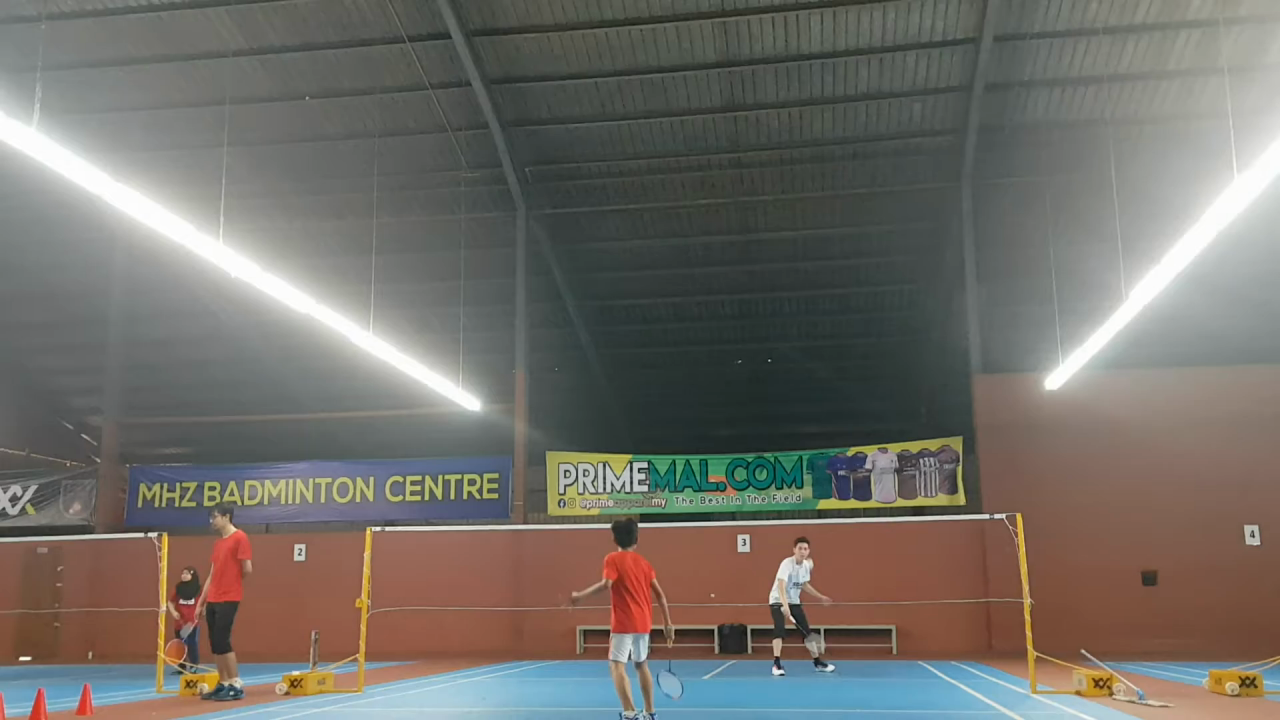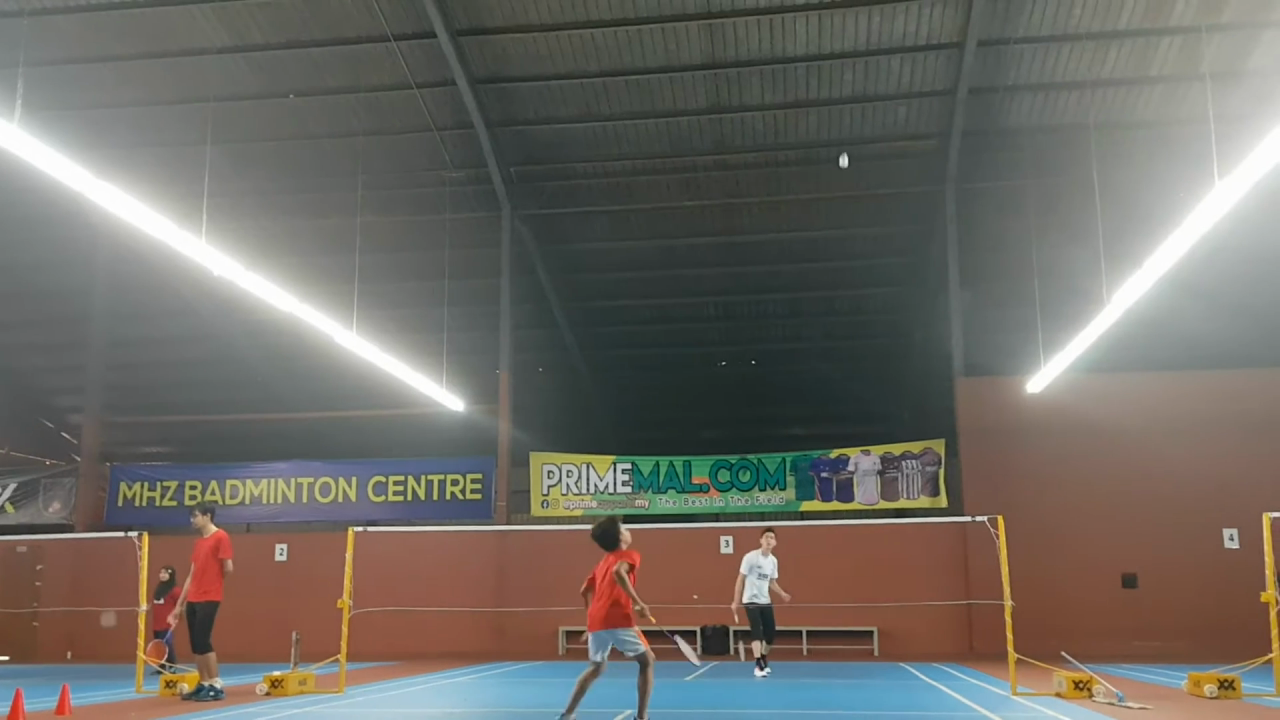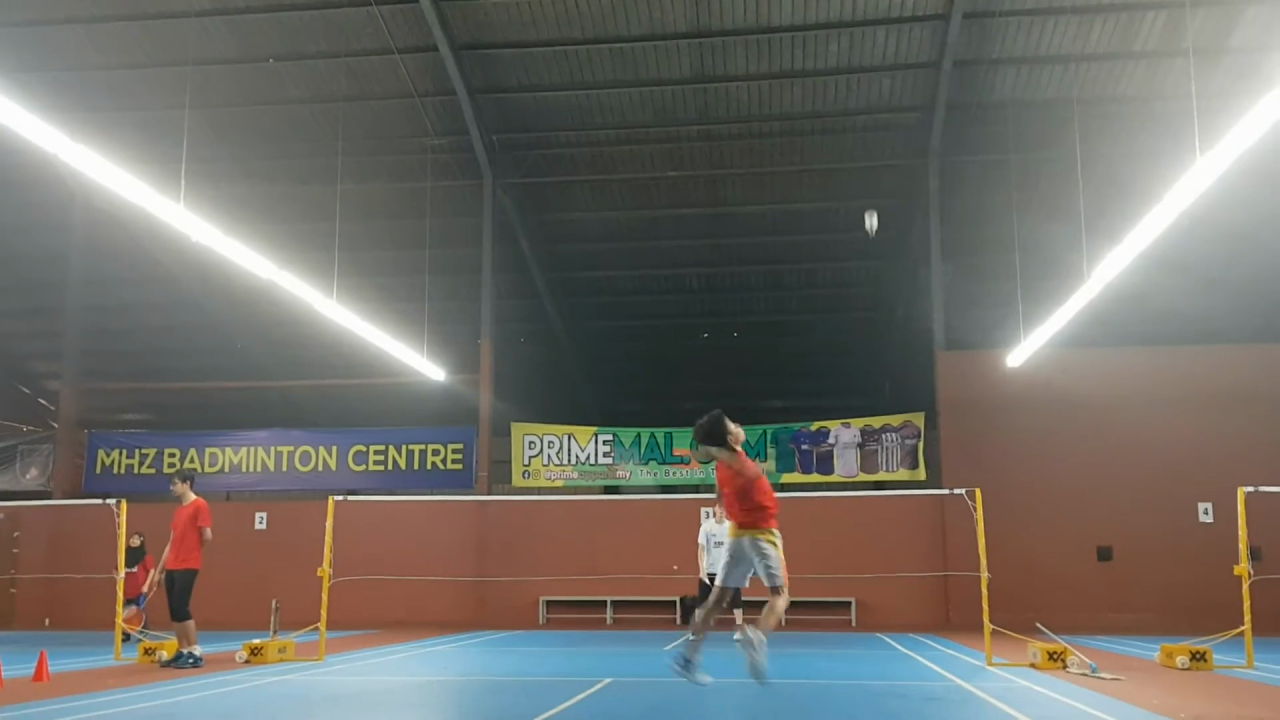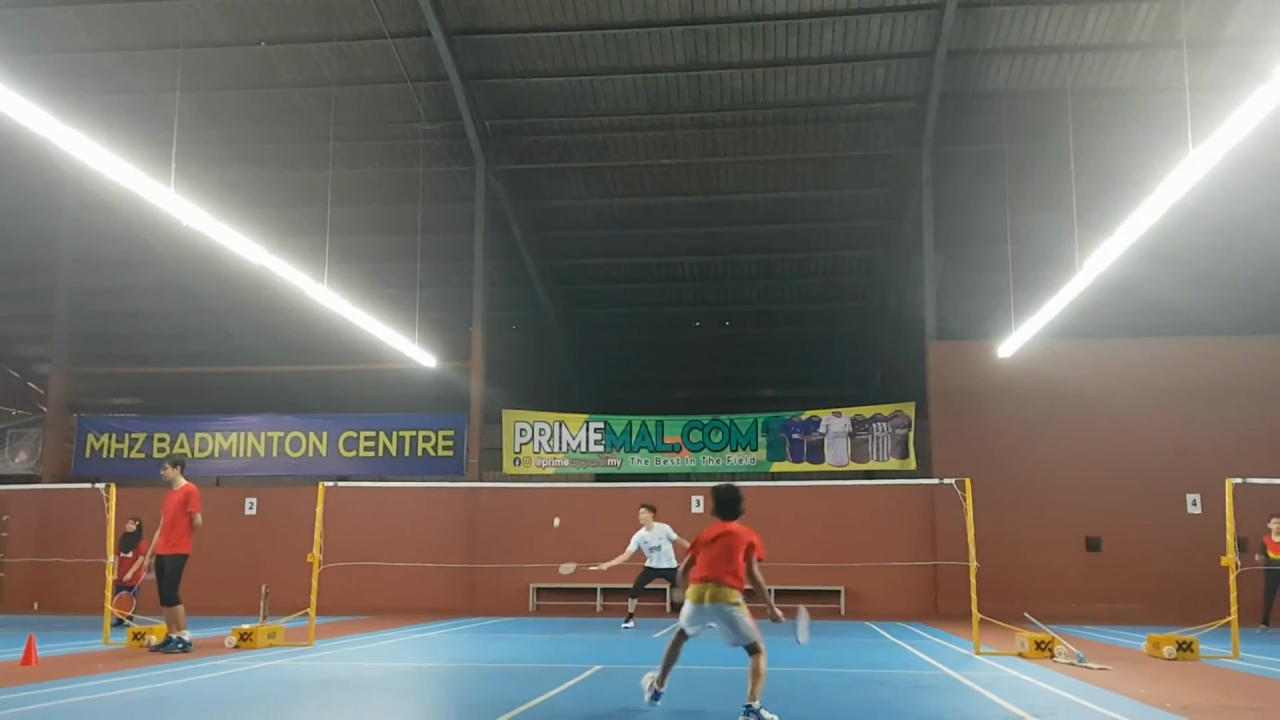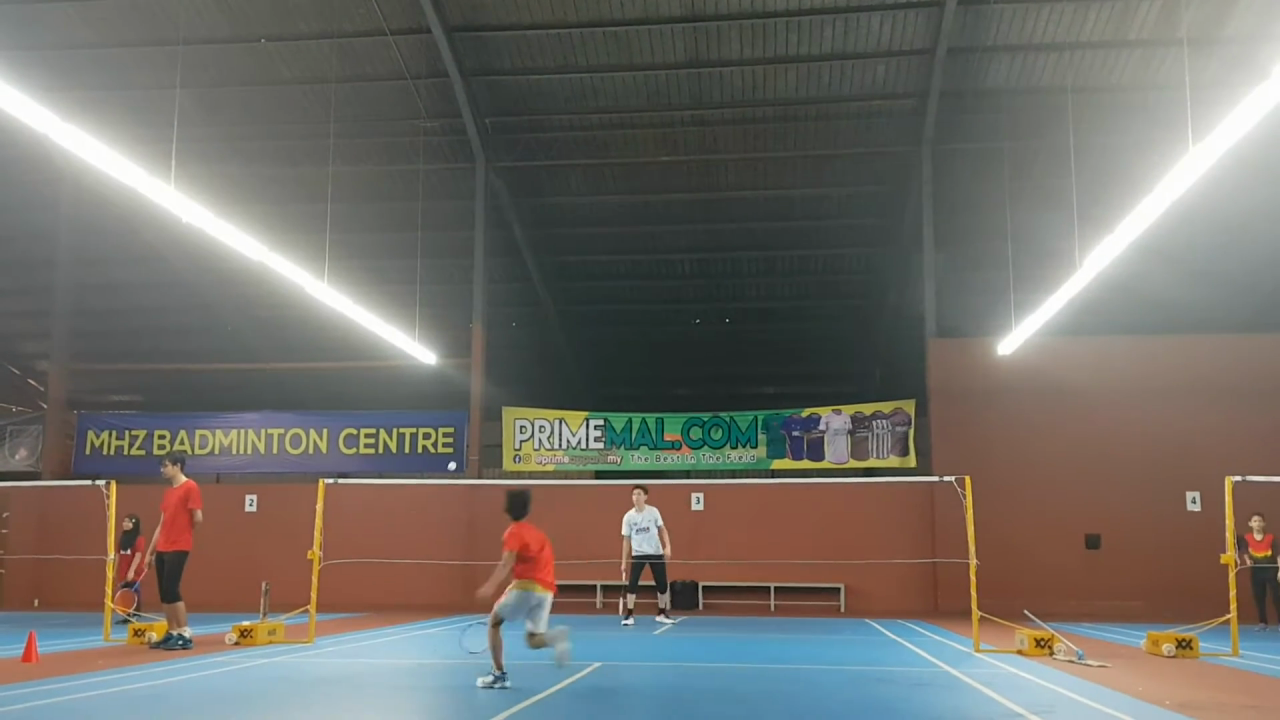
dt=0.7s
person 1, frame 1
left shoulder: (613, 559)
right shoulder: (644, 563)
left elbow: (605, 584)
right elbow: (659, 594)
left wrist: (581, 595)
right wrist: (667, 623)
left hip: (624, 624)
right hip: (643, 623)
left knee: (617, 666)
right knee: (641, 664)
person 1, frame 2
left shoulder: (603, 562)
right shoulder: (629, 555)
left elbow: (585, 591)
right elbow: (618, 572)
right wrist: (639, 603)
left hip: (596, 623)
right hip: (619, 622)
left knee: (596, 669)
right knee: (647, 662)
person 1, frame 3
left shoulder: (725, 468)
right shoulder: (734, 461)
left hip: (738, 535)
right hip: (762, 535)
left knee: (717, 597)
right knee: (780, 594)
left ankle: (689, 655)
right ankle: (756, 635)
person 1, frame 4
left shoulder: (705, 534)
right shoulder: (748, 536)
left elbow: (684, 570)
right elbow: (754, 575)
left wrist: (681, 589)
right wrist: (771, 607)
left hip: (697, 595)
right hip: (727, 598)
left knee: (681, 636)
right knee: (758, 653)
left ankle: (657, 690)
person 1, frame 5
left shoulder: (513, 532)
right shoulder: (537, 532)
left elbow: (508, 561)
left wrist: (491, 584)
left hip: (525, 586)
right hip: (544, 590)
left knee: (494, 623)
right knee: (533, 641)
left ankle: (499, 675)
right ankle: (553, 637)
person 2, frame 1
left shoulder: (240, 537)
right shoulder: (218, 543)
left elbow: (247, 569)
right elbow: (212, 575)
left wrist: (232, 582)
right wrist: (201, 602)
left hip: (228, 599)
right hip: (213, 600)
left knee: (222, 641)
right knee: (215, 643)
left ankle: (236, 686)
right ankle: (223, 684)
person 2, frame 2
left shoulder: (220, 537)
right shoulder: (199, 542)
left elbow: (228, 568)
right elbow: (192, 575)
left wrist: (213, 582)
right wrist: (180, 603)
left hip: (208, 599)
right hip: (193, 600)
left knee: (203, 641)
right knee: (196, 643)
left ankle: (216, 686)
right ankle: (203, 684)
person 2, frame 3
left shoulder: (200, 505)
right shoulder: (178, 510)
left elbow: (207, 536)
right elbow: (171, 543)
left wrist: (192, 550)
right wrist: (159, 570)
left hip: (188, 567)
right hip: (172, 567)
left knee: (181, 608)
right knee: (174, 610)
left ankle: (195, 653)
right ankle: (183, 651)
person 2, frame 4
left shoulder: (190, 490)
right shoulder: (169, 495)
left elbow: (197, 521)
right elbow: (162, 527)
left wrist: (182, 535)
right wrist: (150, 554)
left hip: (177, 552)
right hip: (162, 553)
left knee: (170, 594)
right knee: (164, 596)
left ankle: (185, 638)
right ankle: (172, 636)
person 2, frame 5
left shoulder: (190, 487)
right shoulder: (168, 492)
left elbow: (198, 518)
right elbow: (161, 525)
left wrist: (182, 532)
right wrist: (150, 551)
left hip: (178, 548)
right hip: (162, 549)
left knee: (171, 590)
right knee: (164, 592)
left ankle: (185, 635)
right ankle: (172, 633)
